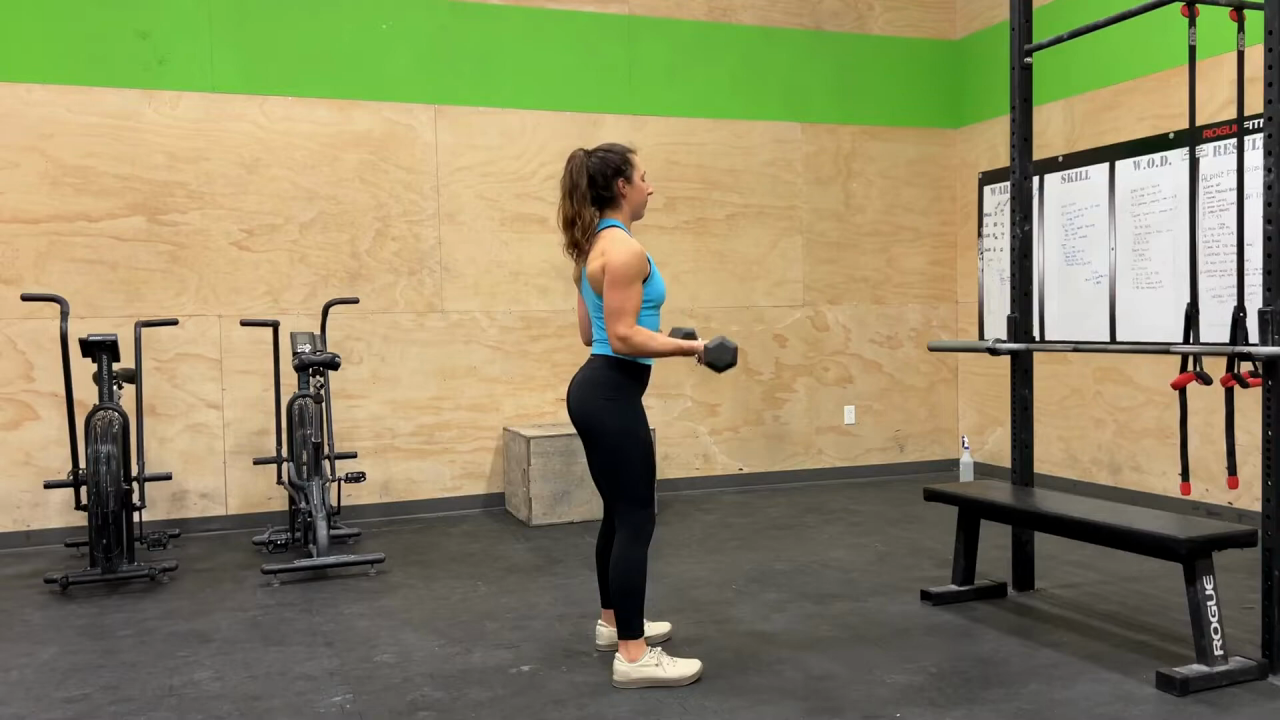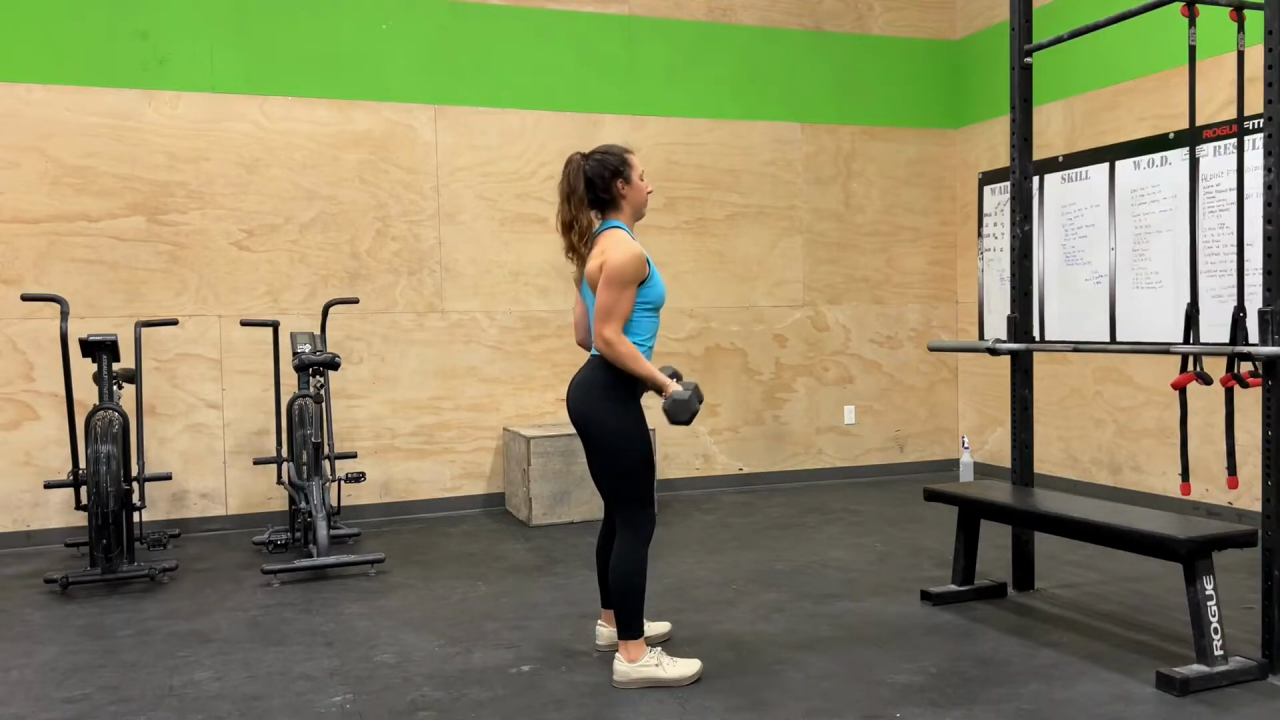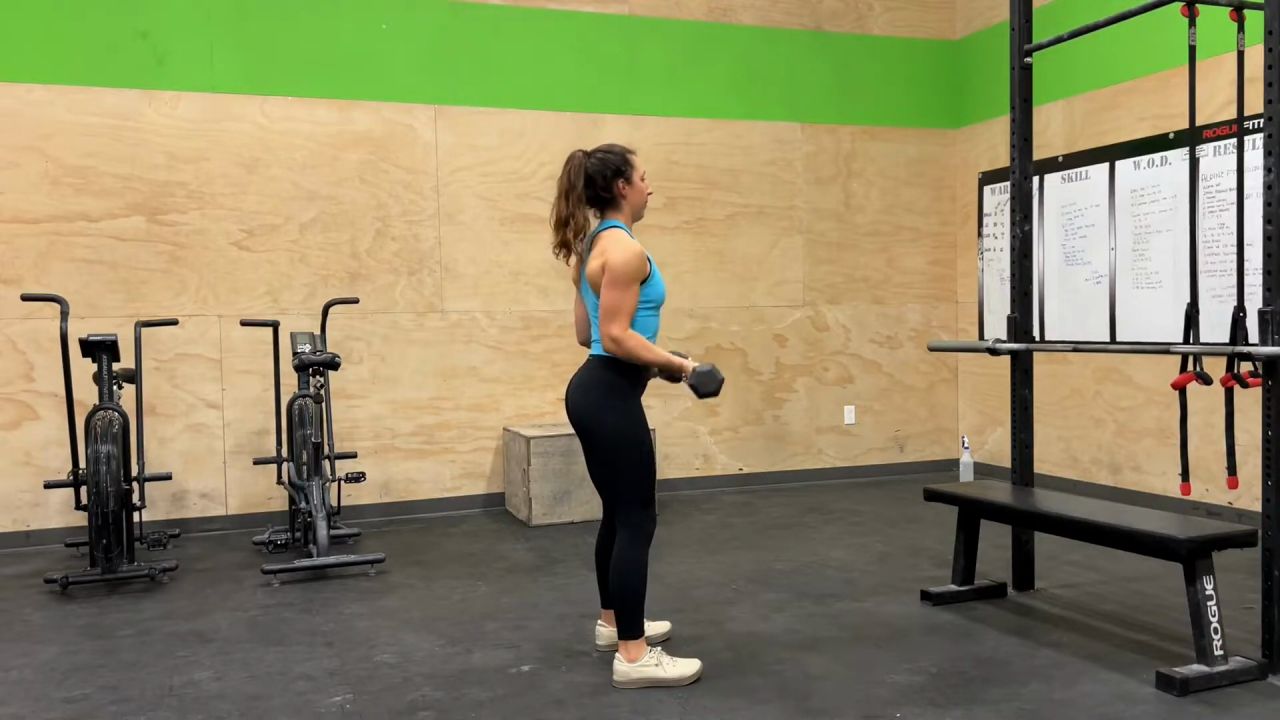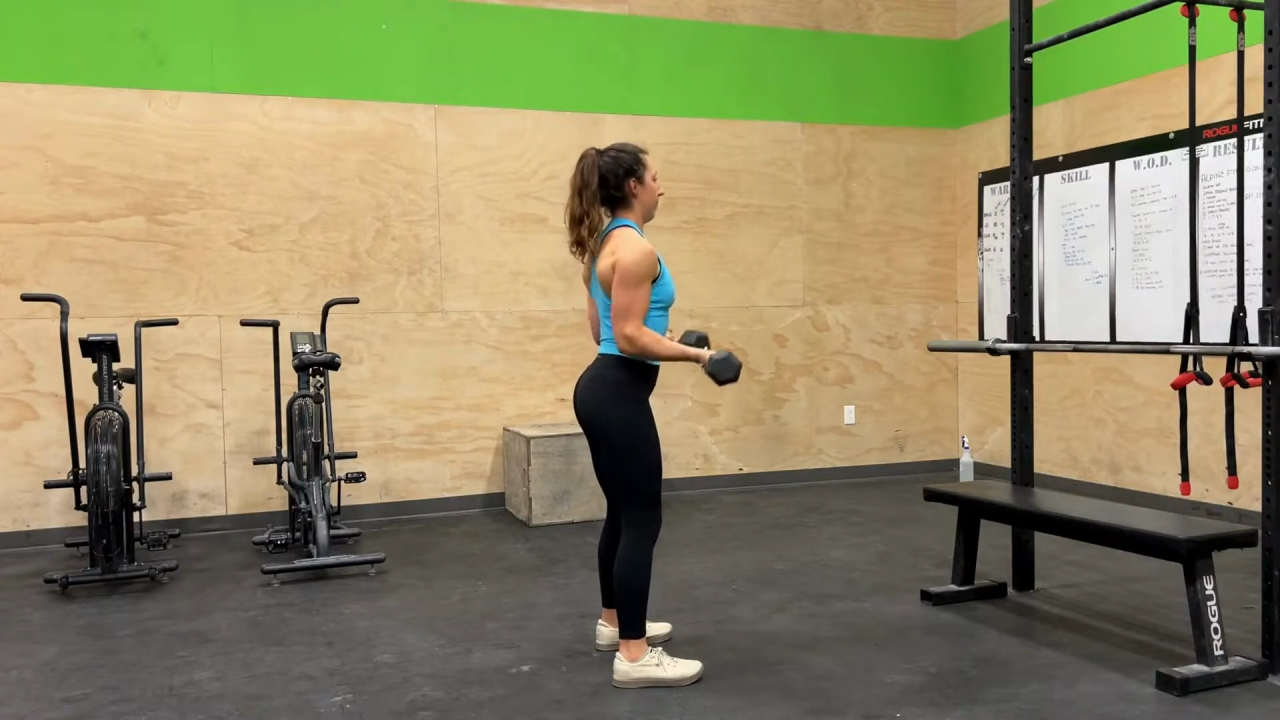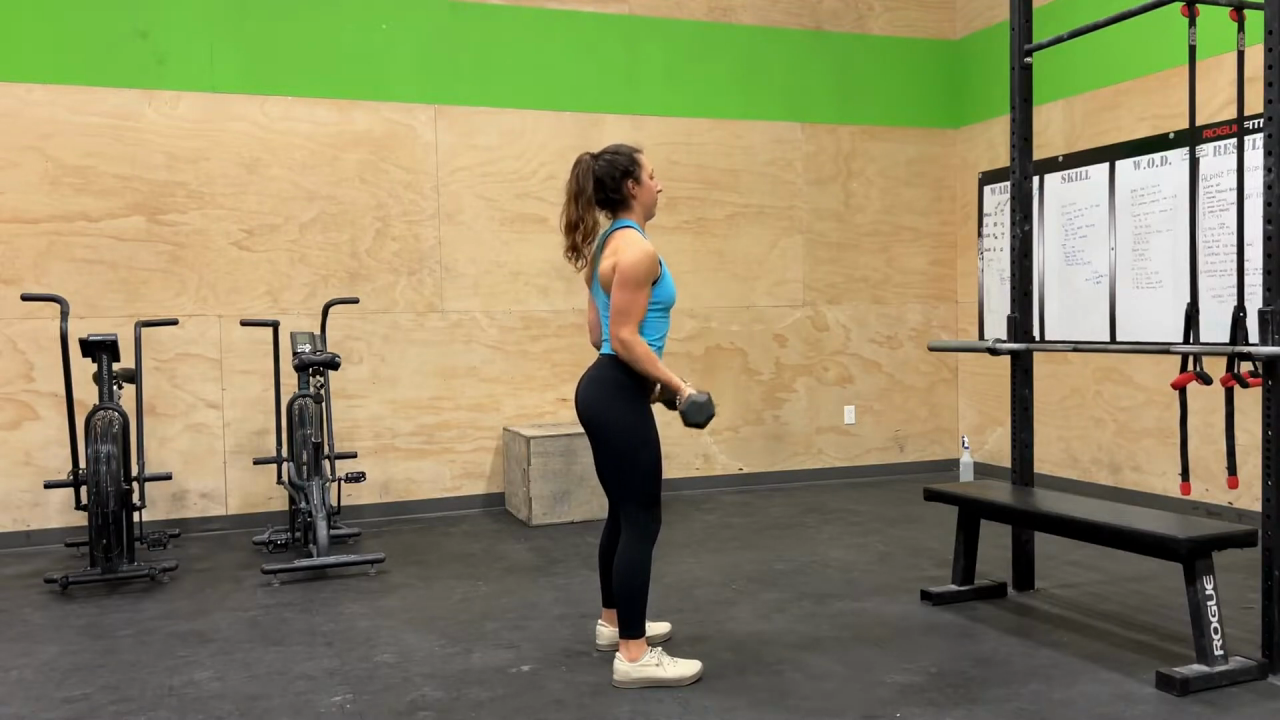
dt=0.7s
person 1, frame 1
left shoulder: (595, 245)
right shoulder: (624, 248)
right elbow: (624, 336)
left wrist: (663, 342)
right wrist: (689, 347)
left hip: (593, 388)
right hip: (611, 395)
left knee: (618, 514)
right knee: (635, 520)
left ankle: (613, 622)
right ankle: (633, 655)
person 1, frame 2
left shoulder: (600, 245)
right shoulder: (624, 250)
right elbow: (609, 338)
left wrist: (644, 373)
right wrist: (661, 381)
left hip: (595, 391)
right hip: (610, 399)
left knee: (619, 514)
right knee: (636, 521)
left ankle: (612, 621)
right ankle: (633, 656)
person 1, frame 3
left shoulder: (595, 245)
right shoulder: (623, 248)
right elbow: (616, 337)
left wrist: (653, 357)
right wrist: (678, 364)
left hip: (592, 389)
right hip: (610, 397)
left knee: (618, 514)
right knee: (636, 521)
left ankle: (613, 622)
right ankle: (633, 656)
person 1, frame 4
left shoulder: (605, 243)
right shoulder: (634, 247)
right elbow: (630, 336)
left wrist: (669, 343)
right wrist: (694, 355)
left hip: (601, 387)
right hip: (619, 395)
left knee: (622, 513)
right knee: (641, 520)
left ankle: (613, 621)
right ankle: (634, 657)
person 1, frame 5
left shoulder: (607, 245)
right shoulder: (637, 249)
right elbow: (625, 338)
left wrist: (656, 378)
right wrist: (676, 384)
left hip: (602, 388)
right hip: (619, 397)
left knee: (623, 513)
right knee: (641, 521)
left ankle: (614, 622)
right ankle: (634, 656)
